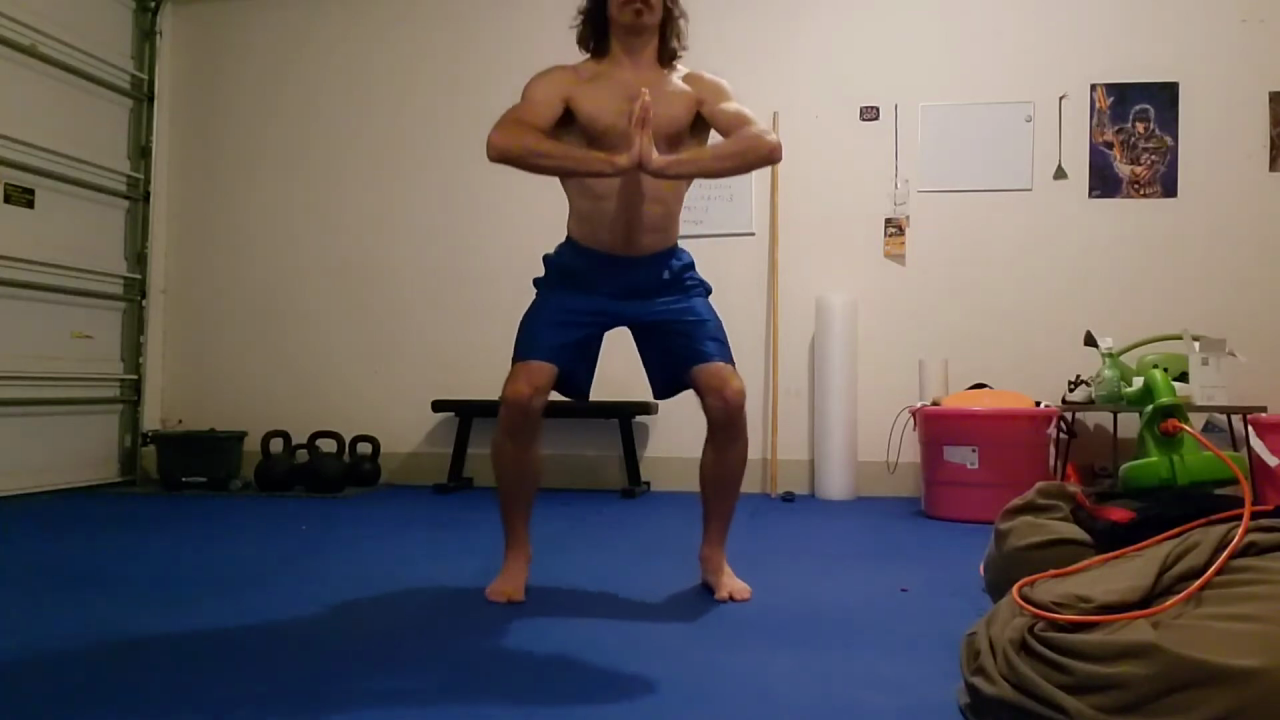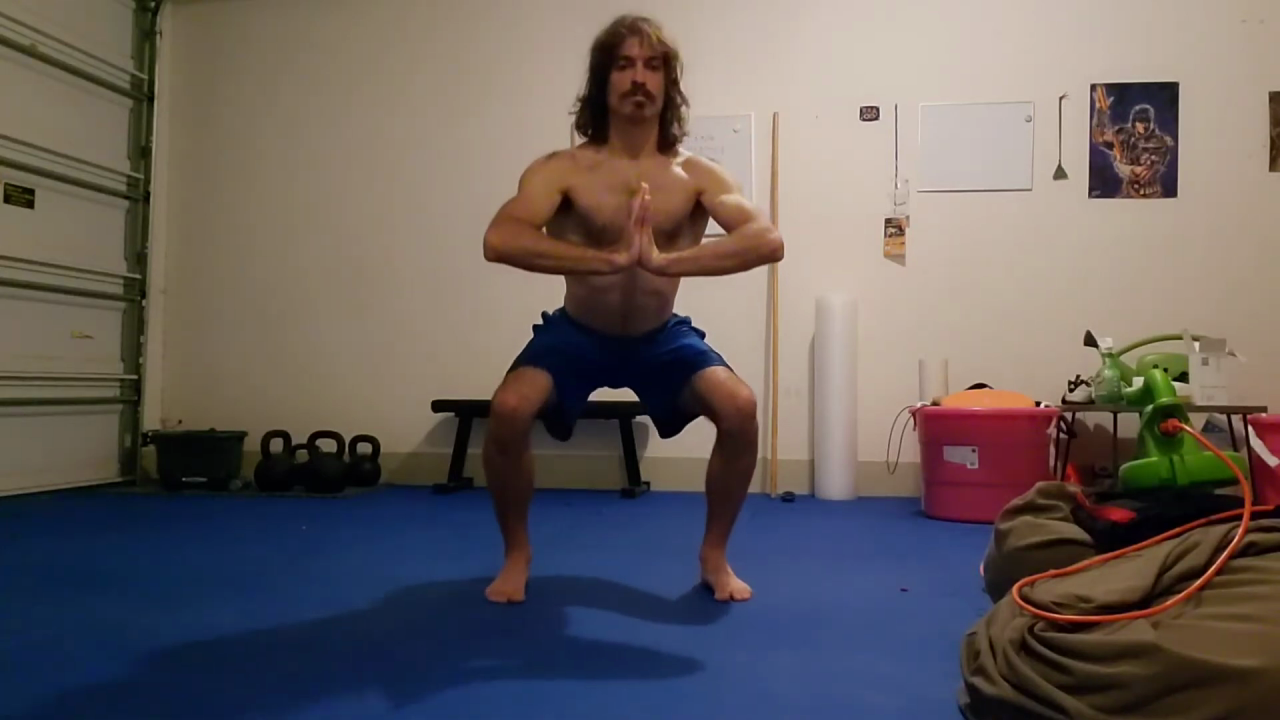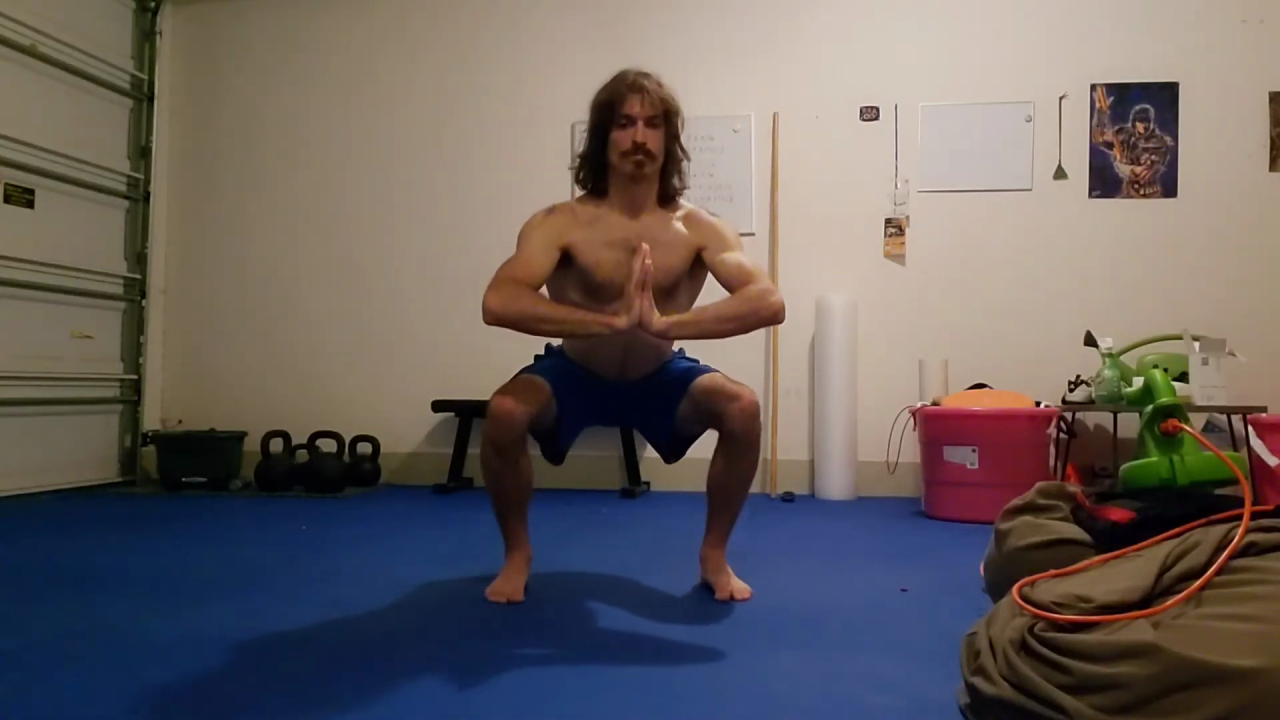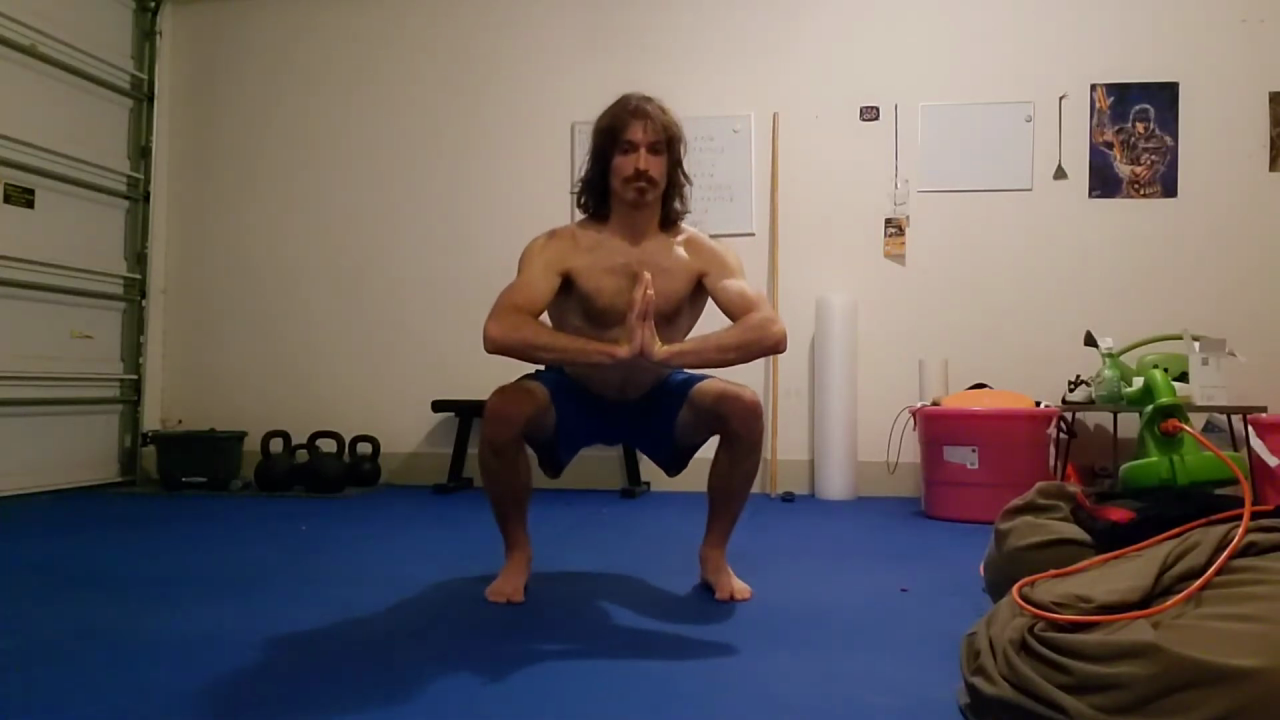
dt=1s
person 1, frame 1
left shoulder: (698, 88)
right shoulder: (564, 83)
left elbow: (766, 144)
right elbow: (502, 141)
left wrist: (666, 163)
right wrist: (615, 162)
left hip: (665, 276)
right hip: (580, 272)
left knee: (727, 398)
right knee: (521, 398)
left ankle: (714, 555)
right ankle: (517, 554)
person 1, frame 2
left shoulder: (697, 175)
right shoulder: (561, 170)
left elbow: (768, 242)
right elbow: (499, 241)
left wrist: (665, 261)
right wrist: (612, 258)
left hip: (661, 336)
right hip: (575, 334)
left knee: (739, 408)
right knee: (509, 410)
left ankle: (714, 554)
right ankle: (517, 553)
person 1, frame 3
left shoulder: (699, 229)
right shoulder: (559, 224)
left elbow: (769, 303)
right elbow: (498, 304)
left wrist: (664, 324)
right wrist: (613, 321)
left hip: (659, 376)
right hip: (575, 374)
left knee: (741, 408)
right knee: (505, 412)
left ankle: (714, 554)
right ankle: (517, 553)
person 1, frame 4
left shoulder: (701, 253)
right shoulder: (559, 248)
left elbow: (771, 331)
right elbow: (499, 332)
left wrist: (664, 351)
right wrist: (614, 349)
left hip: (659, 397)
right hip: (574, 395)
left knee: (744, 410)
right knee: (503, 412)
left ankle: (714, 554)
right ankle: (517, 553)
